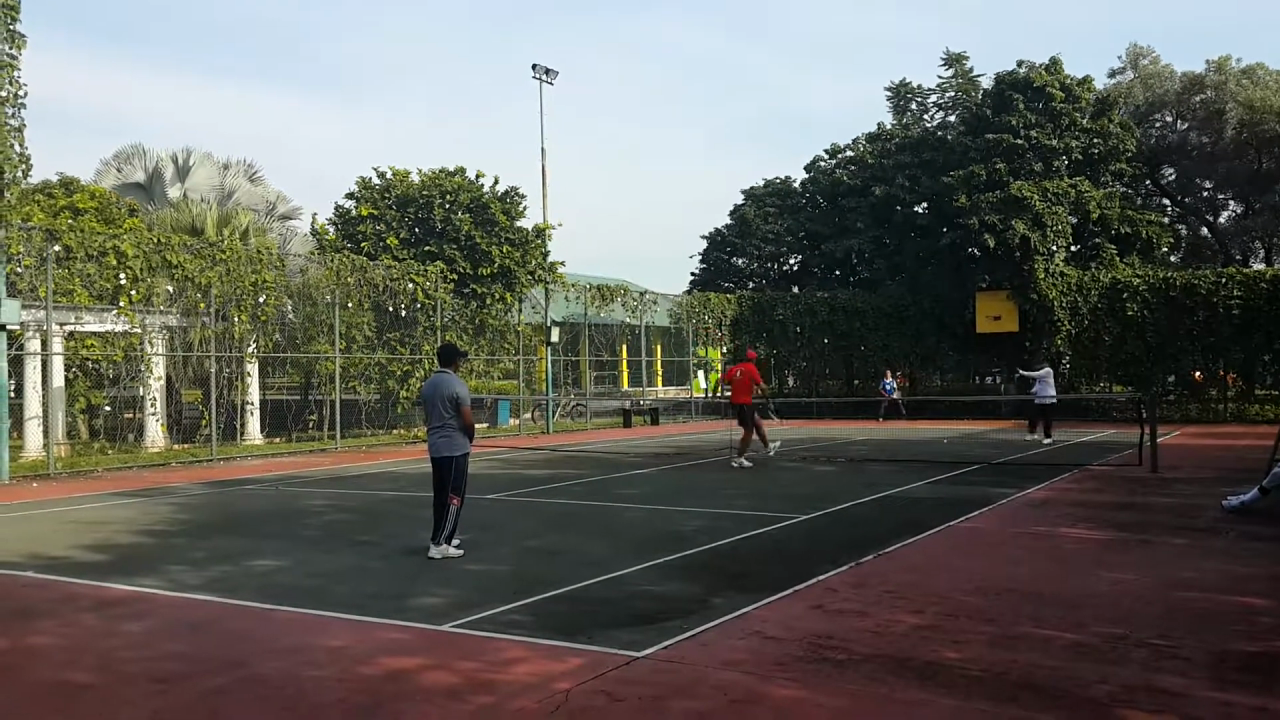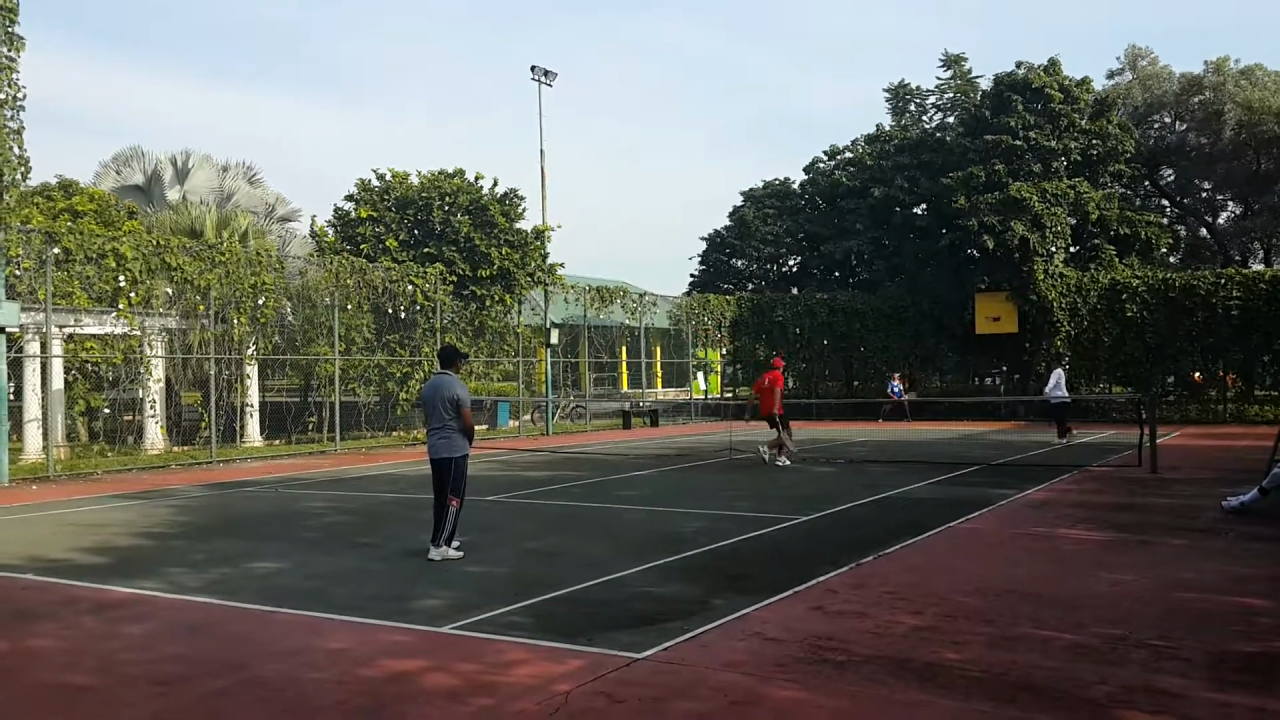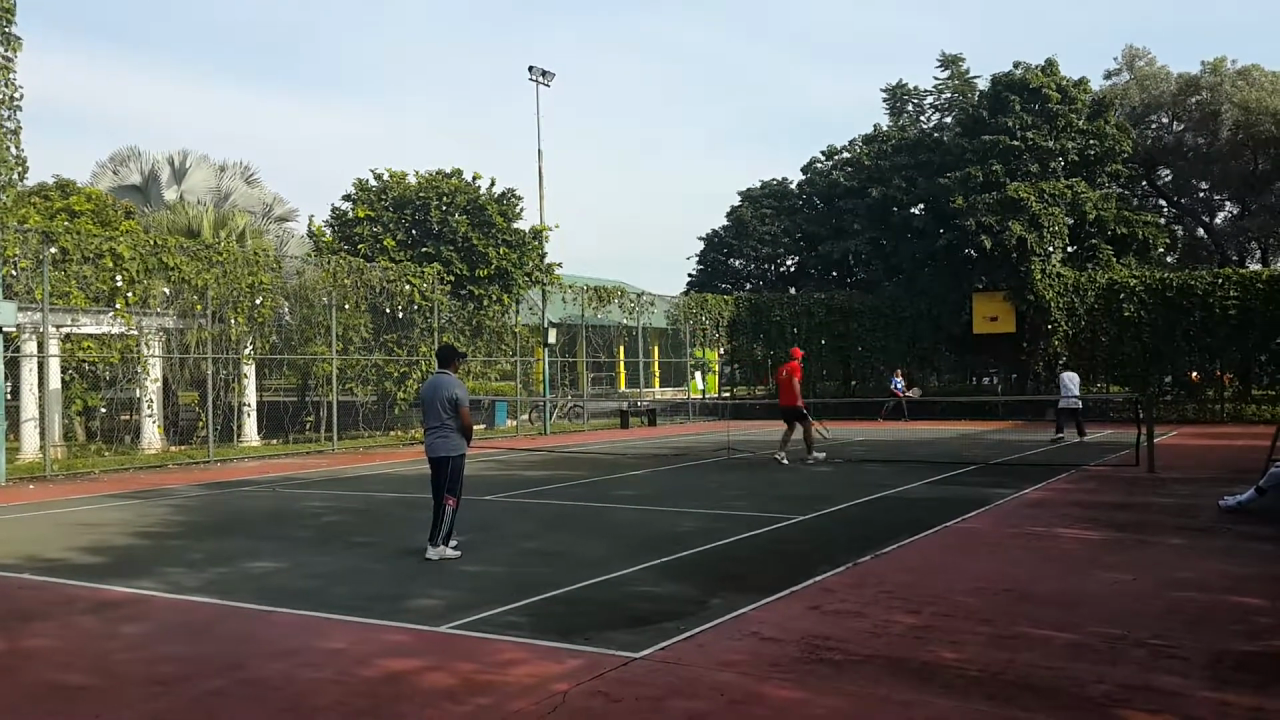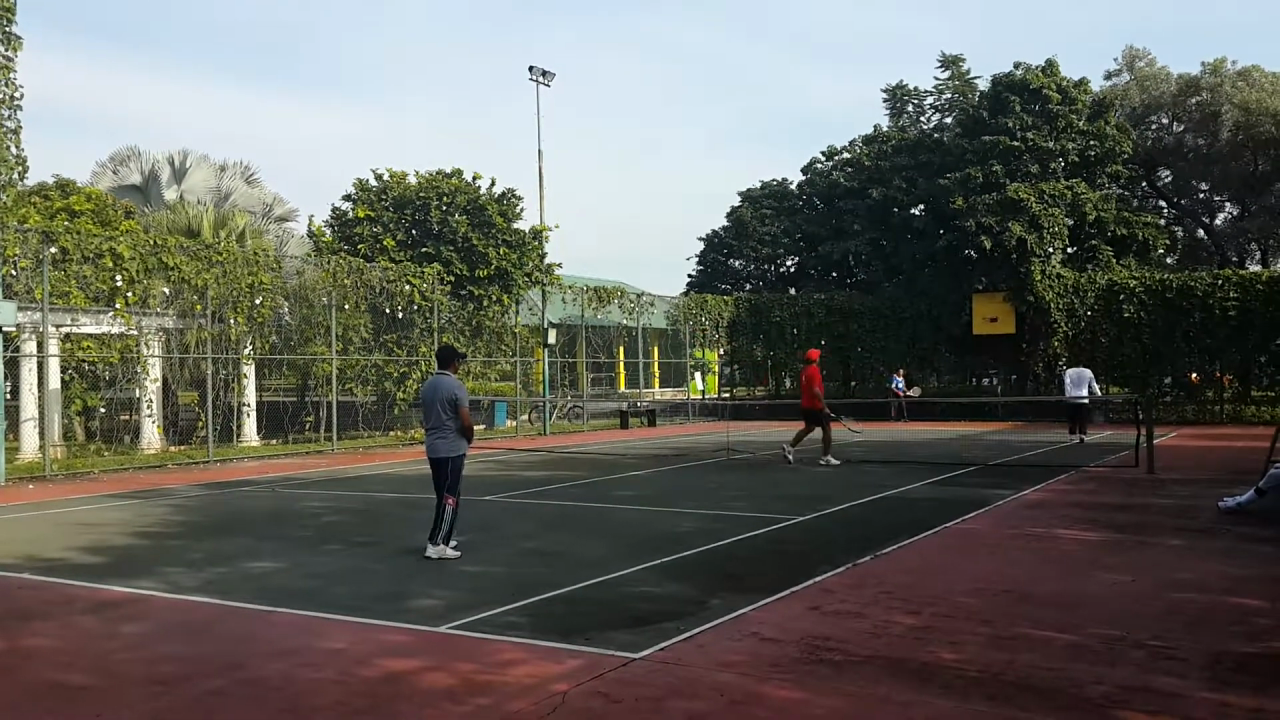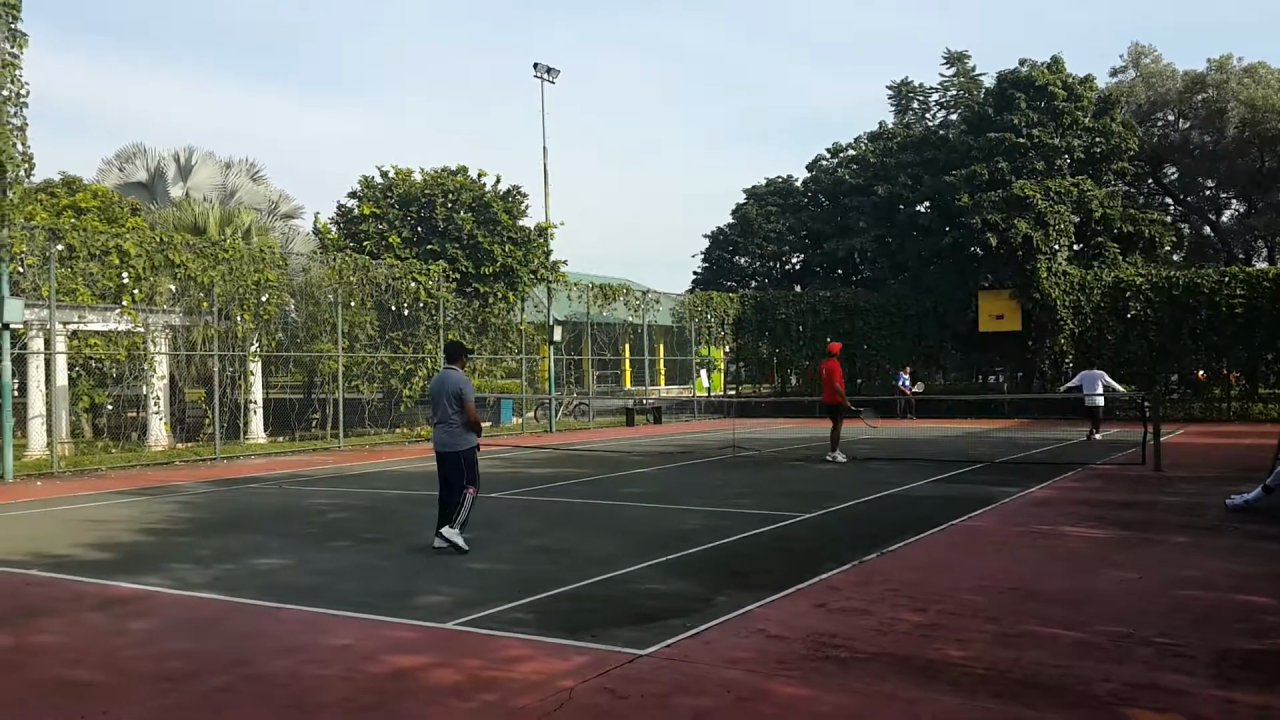
dt=0.2s
person 1, frame 1
left shoulder: (427, 385)
right shoulder: (457, 385)
right elbow: (468, 421)
right wrist: (470, 439)
left hip: (435, 447)
right hip: (455, 448)
left knee: (441, 495)
right knee: (453, 497)
left ankle: (442, 538)
right ankle: (438, 545)
person 1, frame 2
left shoulder: (428, 386)
right shoulder: (458, 386)
right elbow: (468, 423)
right wrist: (469, 441)
left hip: (434, 448)
right hip: (454, 449)
left knee: (441, 497)
right knee: (453, 498)
left ankle: (443, 540)
right ankle: (438, 547)
person 1, frame 3
left shoulder: (426, 385)
right shoulder: (456, 386)
right elbow: (466, 422)
right wrist: (468, 440)
left hip: (432, 447)
right hip: (452, 448)
left knee: (440, 496)
right knee: (449, 497)
left ankle: (441, 539)
right ankle: (436, 546)
person 1, frame 4
left shoulder: (427, 386)
right shoulder: (456, 386)
right elbow: (466, 422)
right wrist: (469, 440)
left hip: (433, 448)
right hip: (452, 449)
left knee: (443, 496)
right knee: (449, 498)
left ankle: (441, 540)
right ankle: (436, 545)
person 1, frame 5
left shoulder: (435, 381)
right shoulder: (462, 381)
right elbow: (472, 416)
right wrist: (478, 432)
left hip: (441, 443)
right hip: (462, 443)
left knee: (448, 490)
right knee: (469, 488)
left ankle: (442, 536)
right ankle: (453, 528)
